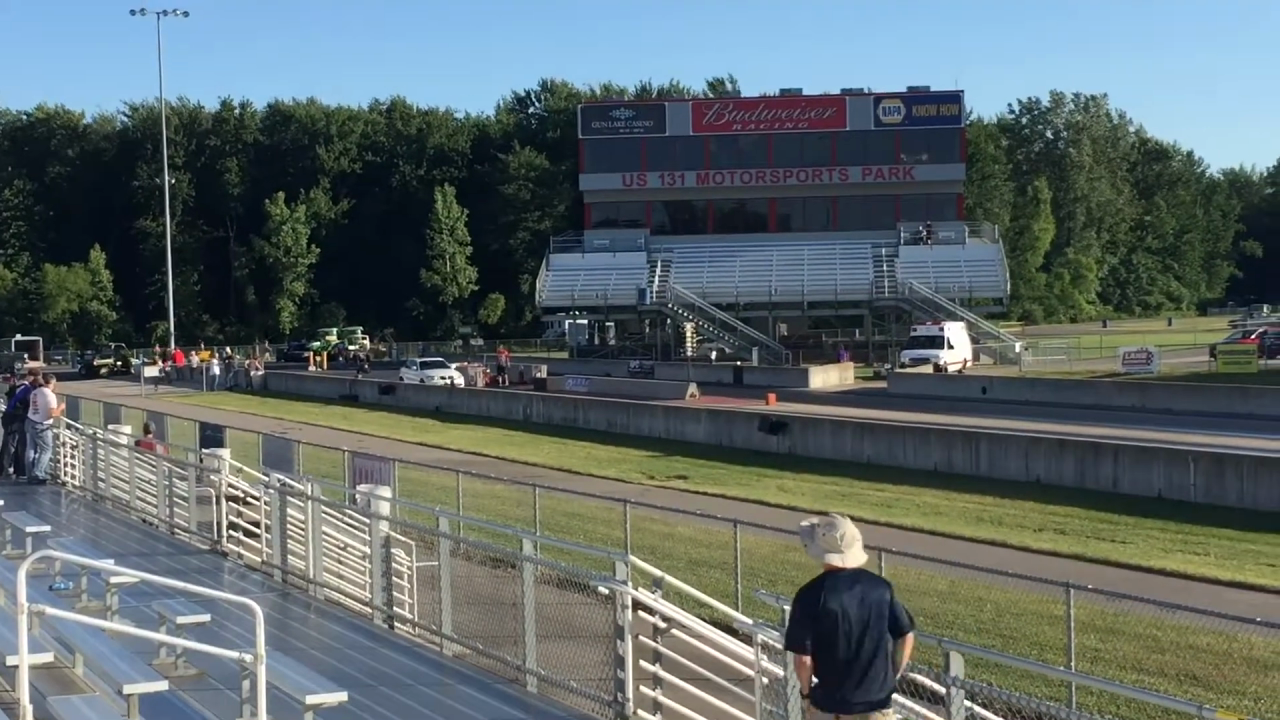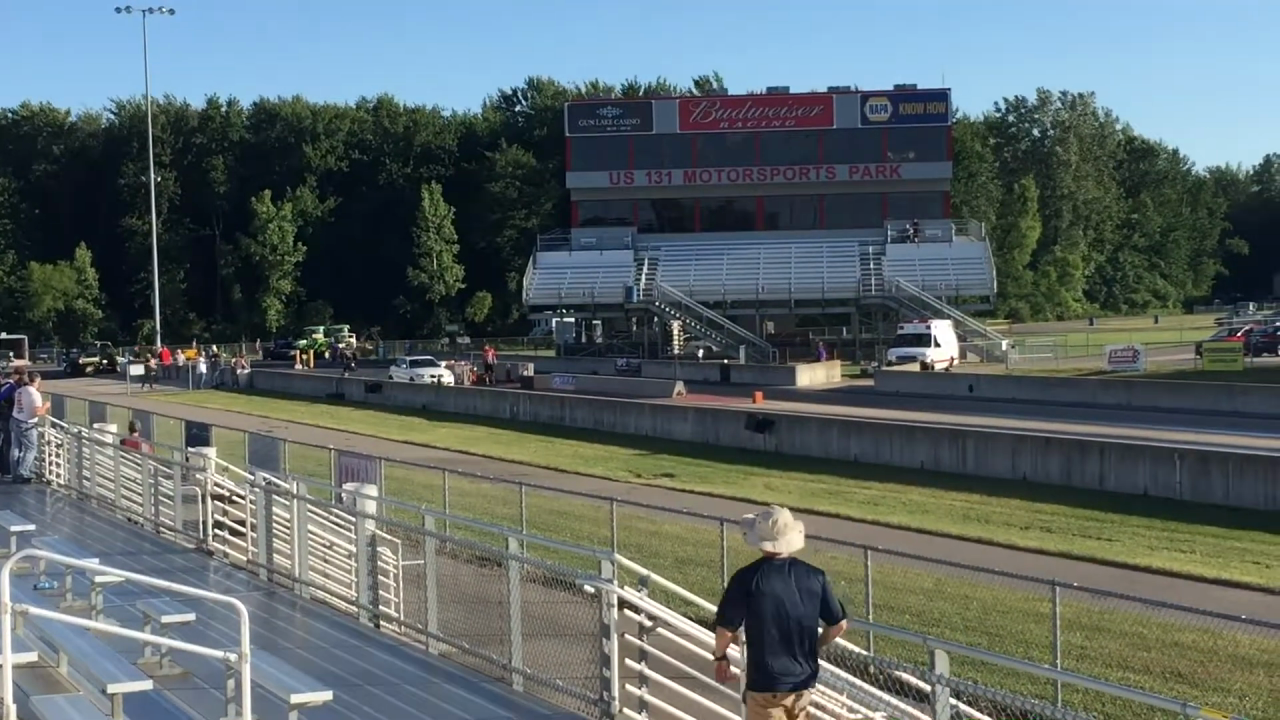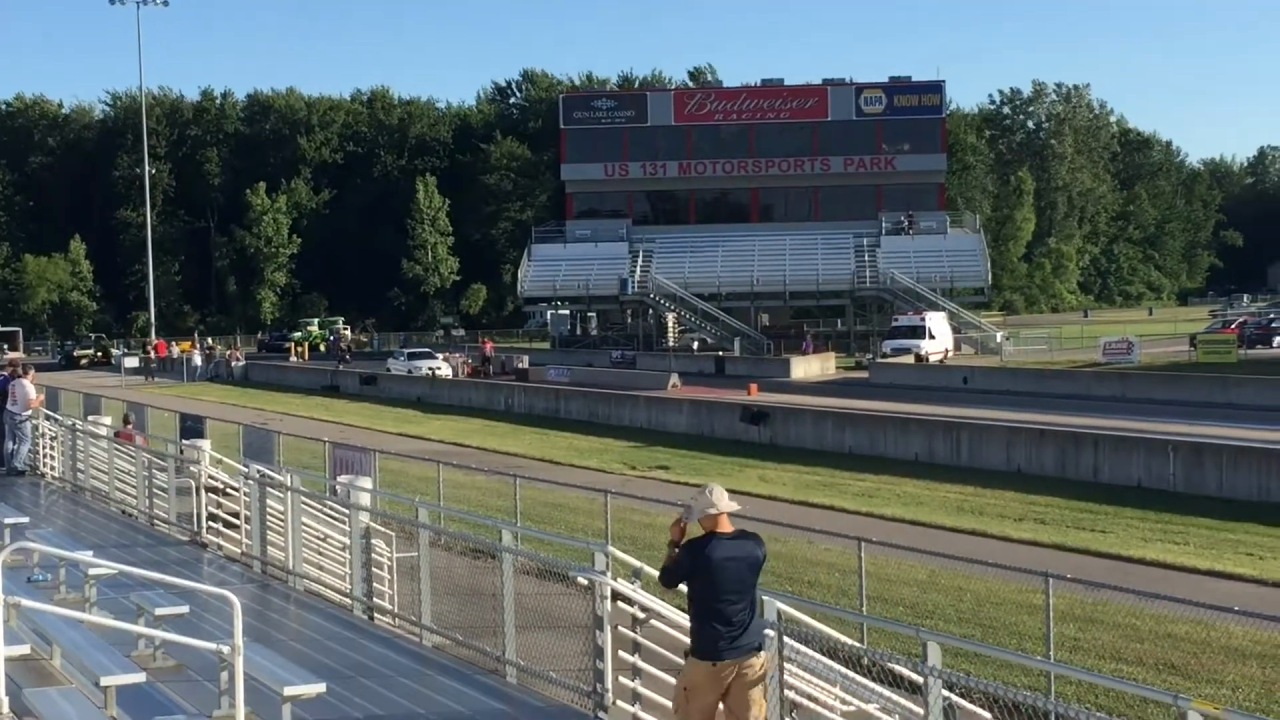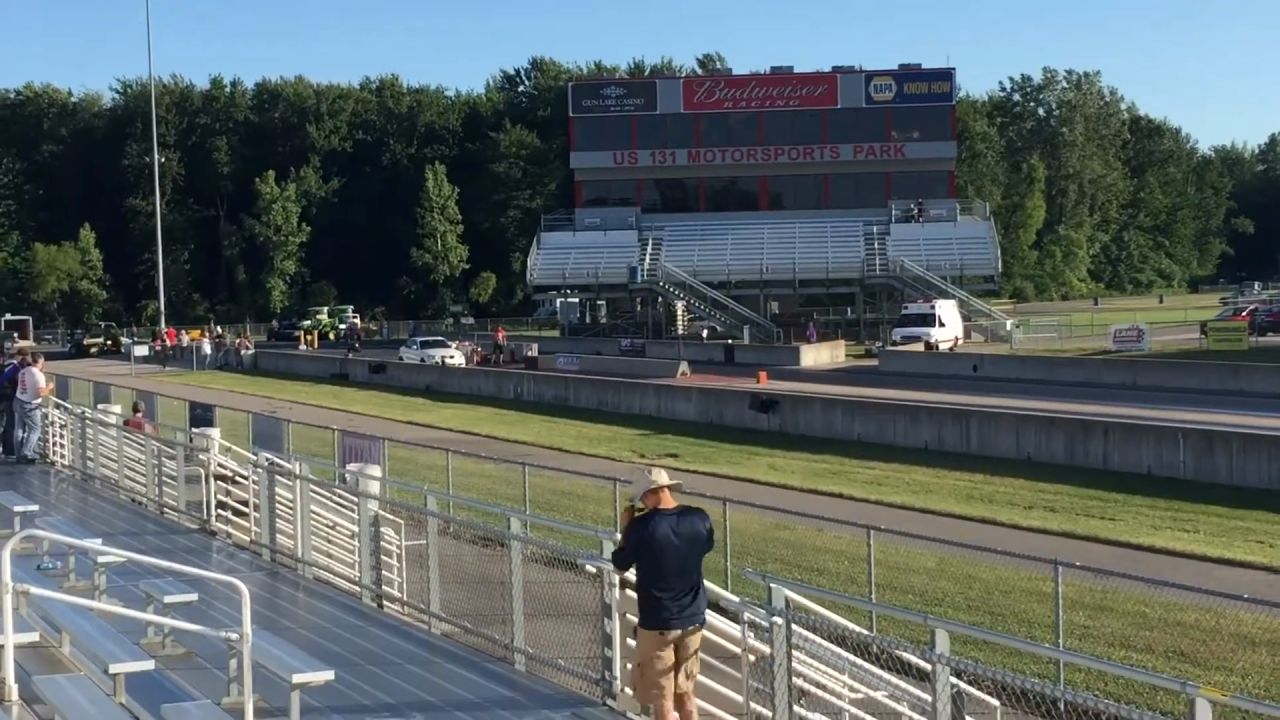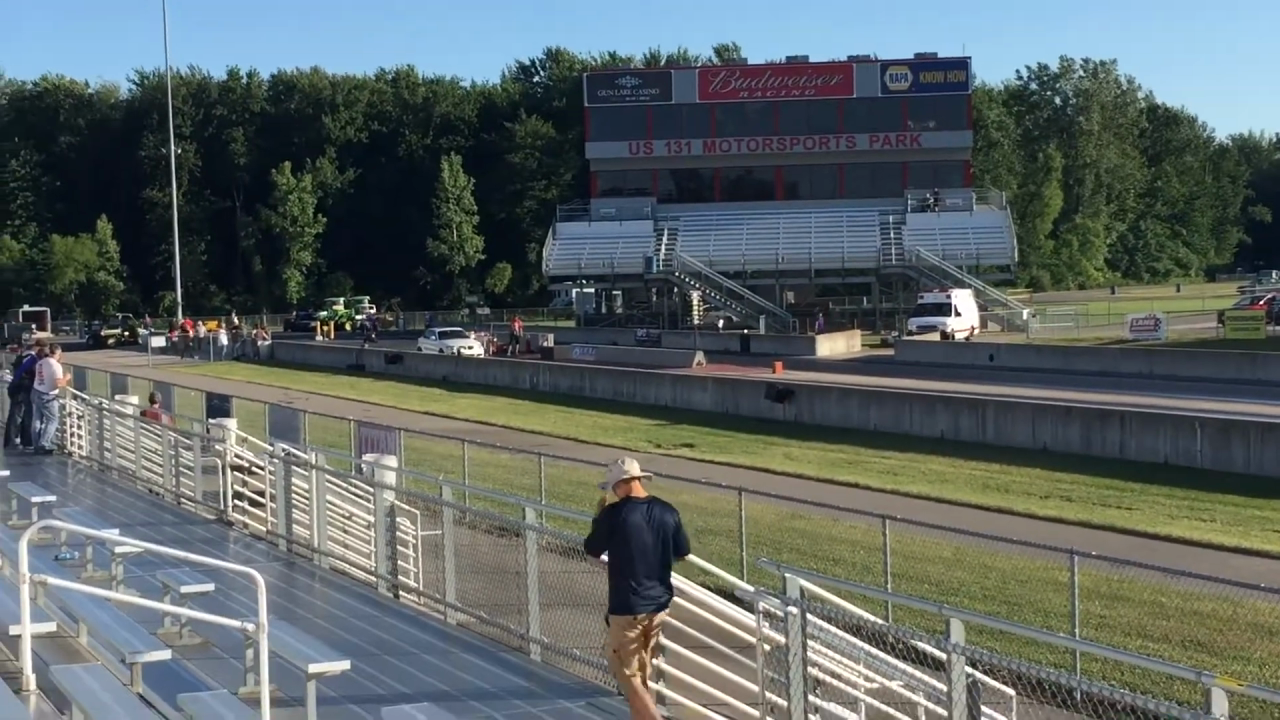
dt=0.4s
person 1, frame 1
left shoulder: (811, 594)
right shoulder: (880, 587)
left elbow: (803, 657)
right elbow: (905, 637)
left wrist: (807, 693)
right wrist: (893, 677)
right hip: (878, 699)
person 1, frame 2
left shoulder: (747, 578)
right shoulder: (814, 576)
left elbow: (725, 631)
right elbow: (839, 625)
left wrist: (720, 657)
left hip: (766, 683)
right hip: (804, 680)
person 1, frame 3
left shoulder: (697, 550)
right shoulder: (755, 545)
left elbow: (666, 581)
left wrist: (674, 544)
left hip: (709, 655)
right hip: (751, 653)
person 1, frame 4
left shoulder: (641, 526)
right shoulder: (700, 519)
left elbow: (620, 564)
left wrist: (626, 529)
left hip: (656, 624)
right hip: (693, 620)
left knee: (660, 699)
right knee: (684, 693)
person 1, frame 5
left shoulder: (614, 513)
right shoulder: (667, 512)
left elbow: (592, 550)
right elbow: (682, 554)
left wrist: (599, 517)
left hip: (626, 609)
right hip: (658, 604)
left knee: (629, 680)
right knee: (639, 673)
